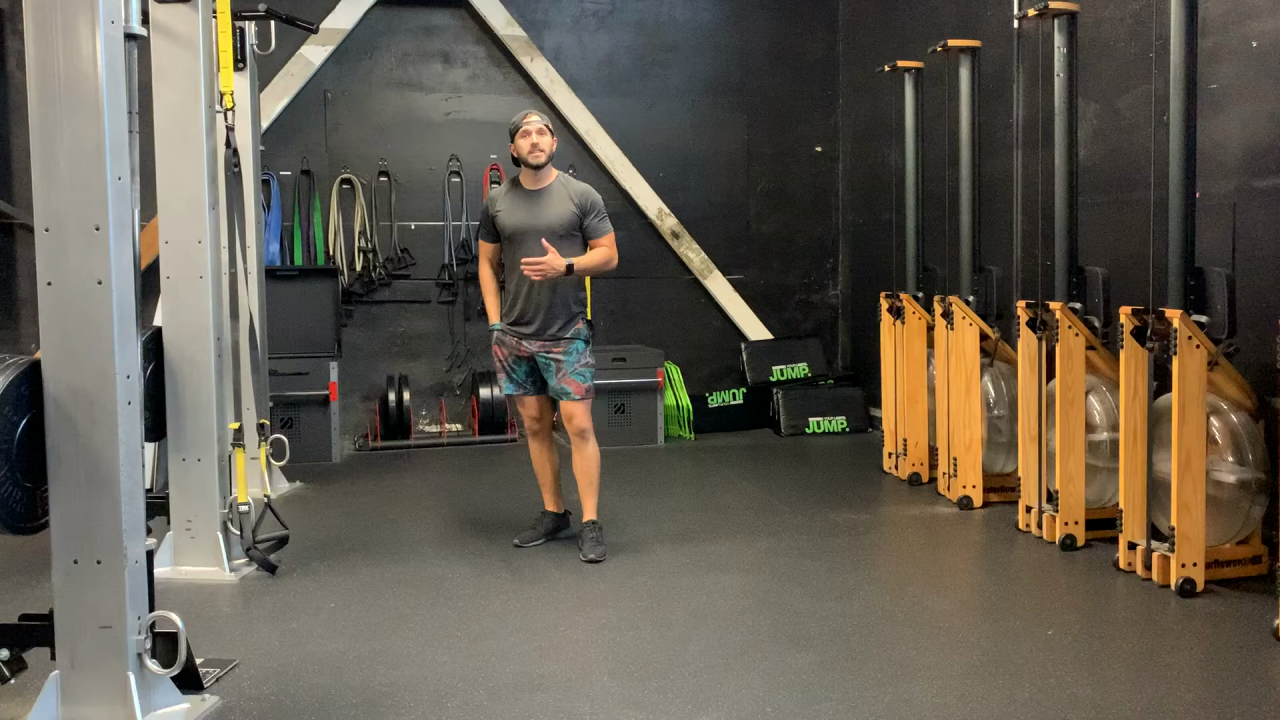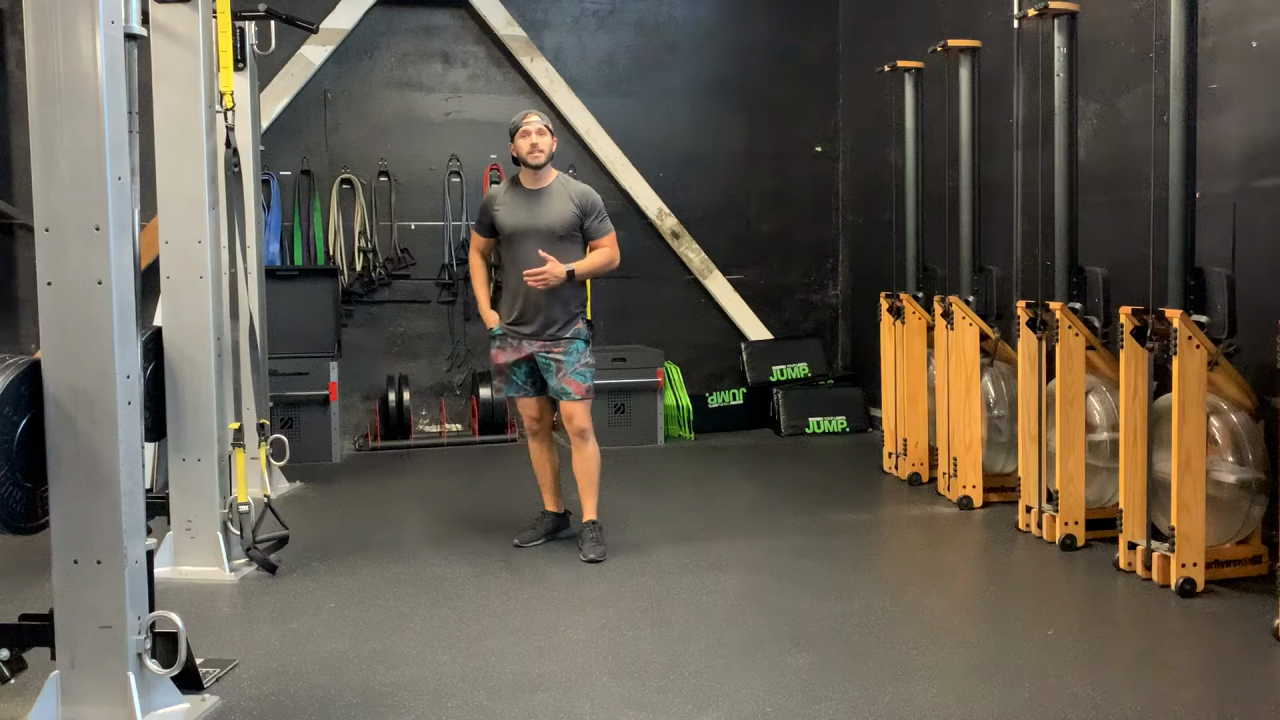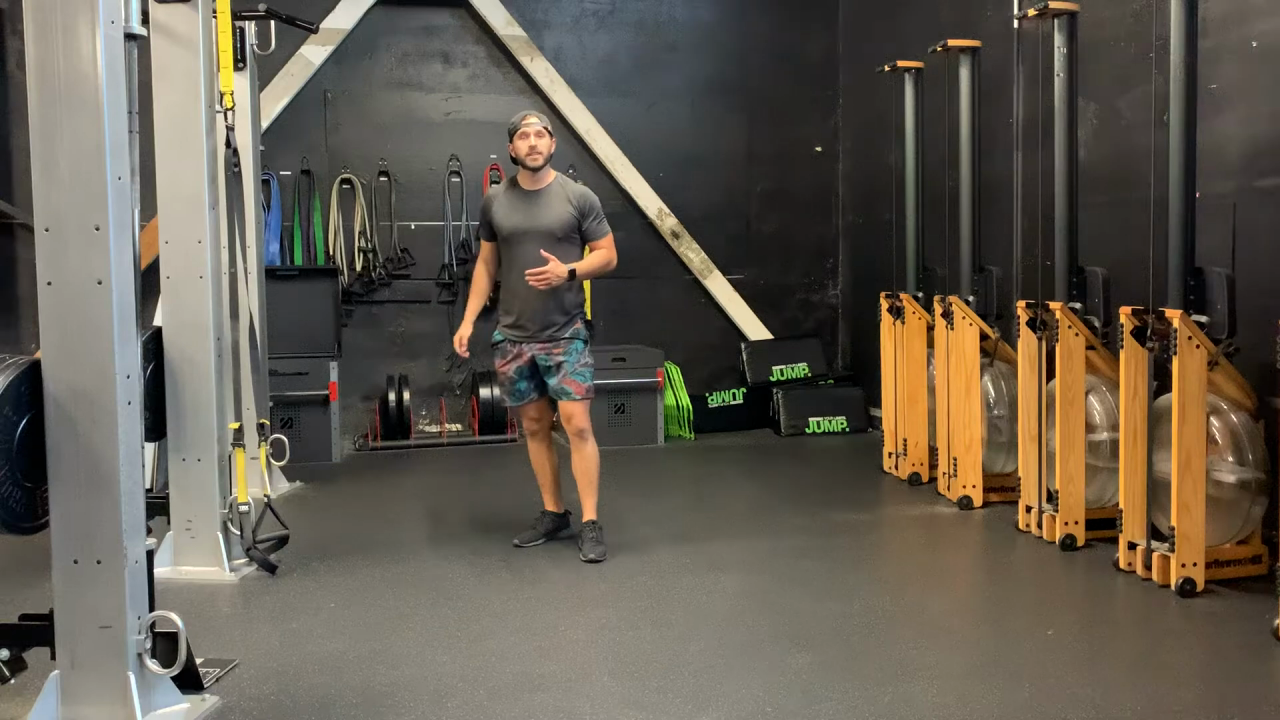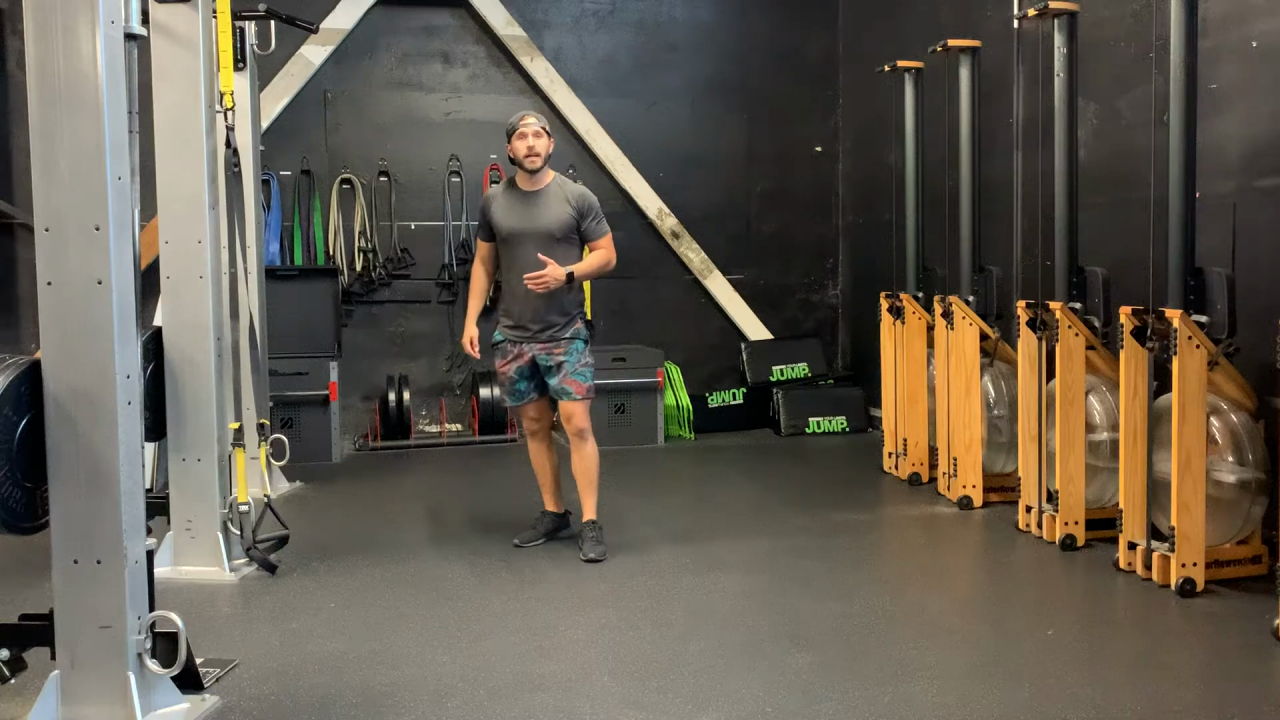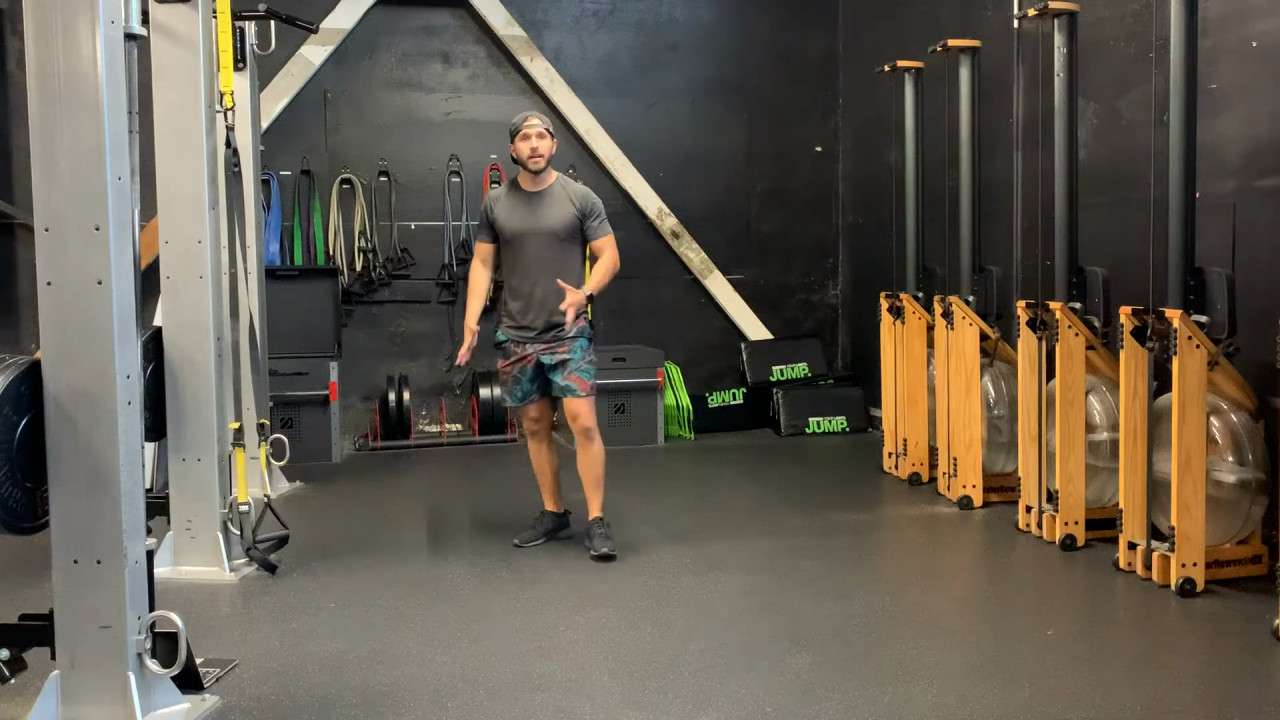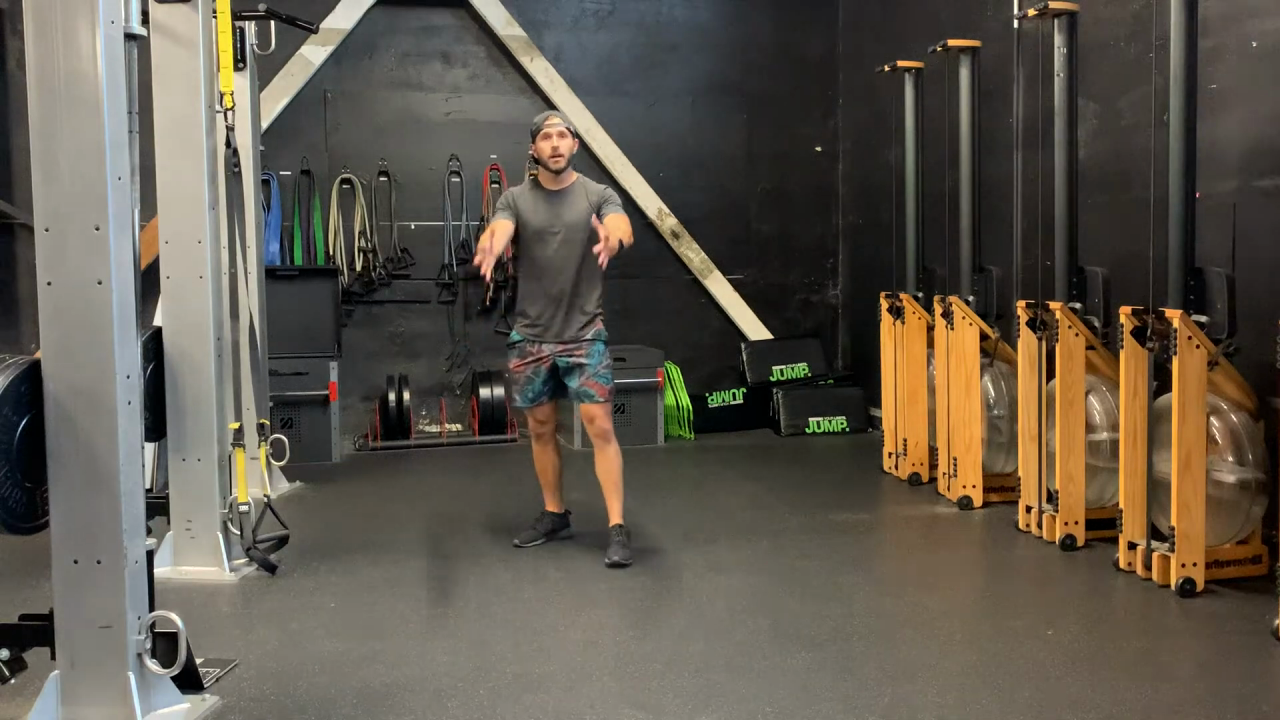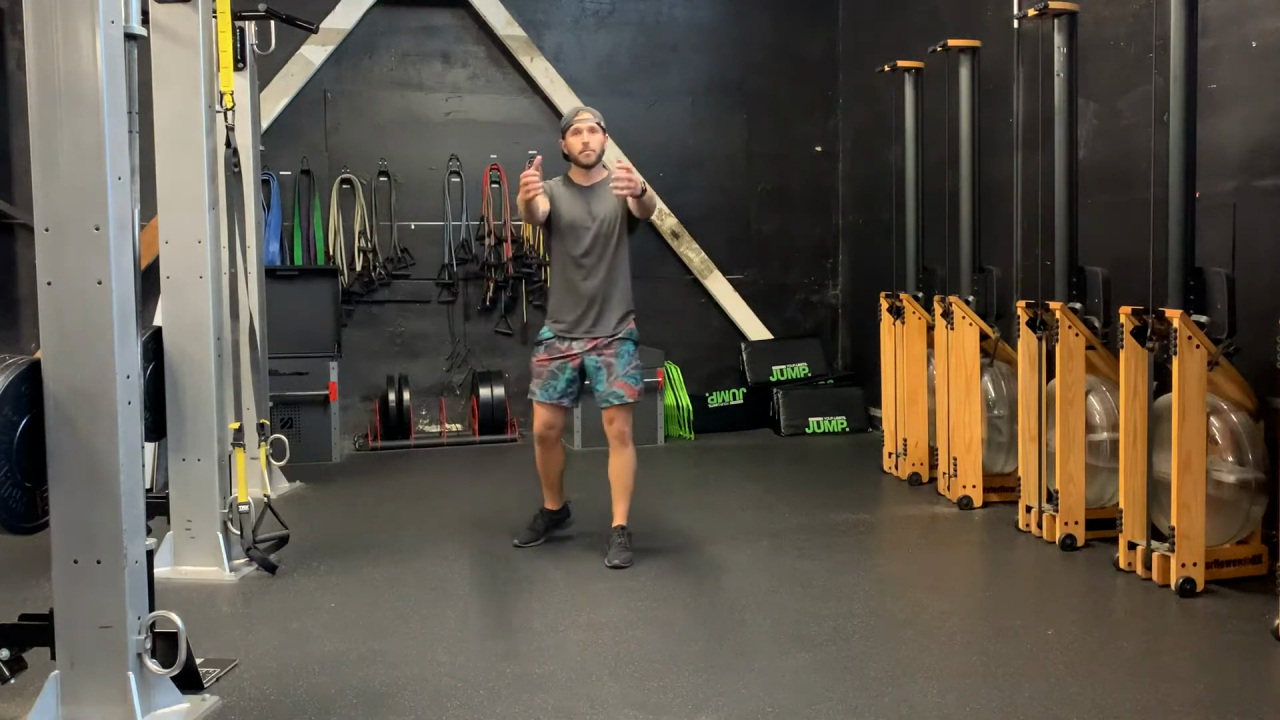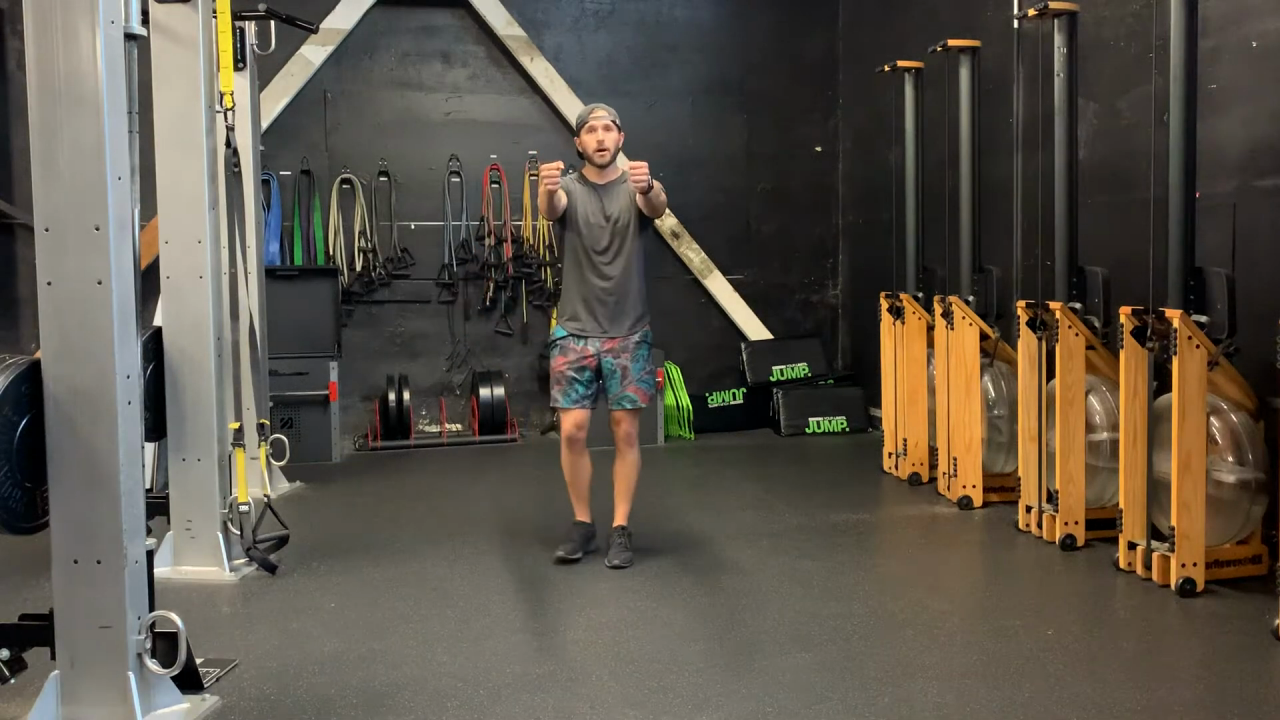
dt=0.3s
person 1, frame 1
left shoulder: (581, 195)
right shoulder: (496, 201)
left elbow: (608, 255)
right elbow: (488, 262)
left wrist: (566, 266)
right wrist: (495, 321)
left hip: (566, 333)
right hip: (516, 335)
left knee: (577, 424)
right knee: (534, 425)
left ankle: (590, 523)
right ankle: (553, 514)
person 1, frame 2
left shoulder: (581, 196)
right shoulder: (495, 199)
left elbow: (610, 254)
right elbow: (478, 253)
left wrist: (567, 272)
right wrist: (486, 311)
left hip: (566, 333)
right hip: (514, 335)
left knee: (578, 424)
right knee: (535, 425)
left ankle: (591, 523)
right ankle: (553, 513)
person 1, frame 3
left shoulder: (579, 197)
right shoulder: (495, 200)
left elbow: (607, 256)
right elbow: (486, 263)
left wrist: (568, 271)
right wrist: (468, 321)
left hip: (565, 334)
right hip: (513, 335)
left knee: (577, 425)
right knee: (534, 426)
left ankle: (590, 524)
right ankle: (553, 513)
person 1, frame 4
left shoulder: (577, 197)
right shoulder: (493, 201)
left elbow: (607, 255)
right elbow: (484, 263)
left wrist: (566, 274)
right wrist: (471, 320)
left hip: (565, 333)
right hip: (513, 336)
left knee: (577, 425)
right knee: (535, 426)
left ankle: (590, 523)
right ankle: (553, 513)
person 1, frame 5
left shoulder: (580, 198)
right shoulder: (495, 203)
left elbow: (609, 256)
right elbow: (482, 264)
left wrist: (584, 294)
right wrist: (471, 321)
left hip: (568, 334)
right hip: (516, 336)
left knee: (583, 423)
right knee: (535, 427)
left ankle: (597, 521)
right ankle: (554, 515)
person 1, frame 6
left shoulder: (598, 195)
right shoulder: (516, 199)
left elbow: (623, 228)
right elbow: (497, 235)
left wrist: (613, 240)
right wrist: (487, 250)
left hip: (584, 333)
right hip: (530, 336)
left knee: (600, 427)
right knee: (541, 428)
left ankle: (617, 527)
right ankle: (554, 514)
person 1, frame 7
left shoulder: (625, 189)
right shoulder: (551, 190)
left elbow: (647, 208)
right elbow: (534, 214)
left wrist: (639, 190)
right wrist: (527, 197)
left hip: (614, 333)
right hip: (560, 332)
left knee: (619, 431)
right knee: (545, 429)
left ankle: (620, 530)
right ankle: (553, 510)
person 1, frame 8
left shoulder: (638, 188)
right shoulder: (568, 189)
left elbow: (658, 206)
right elbow: (549, 209)
left wrist: (647, 186)
right wrist: (546, 187)
left hip: (628, 334)
right hip: (573, 332)
left knee: (626, 433)
right knee: (572, 431)
left ankle: (620, 529)
right ankle: (582, 525)
